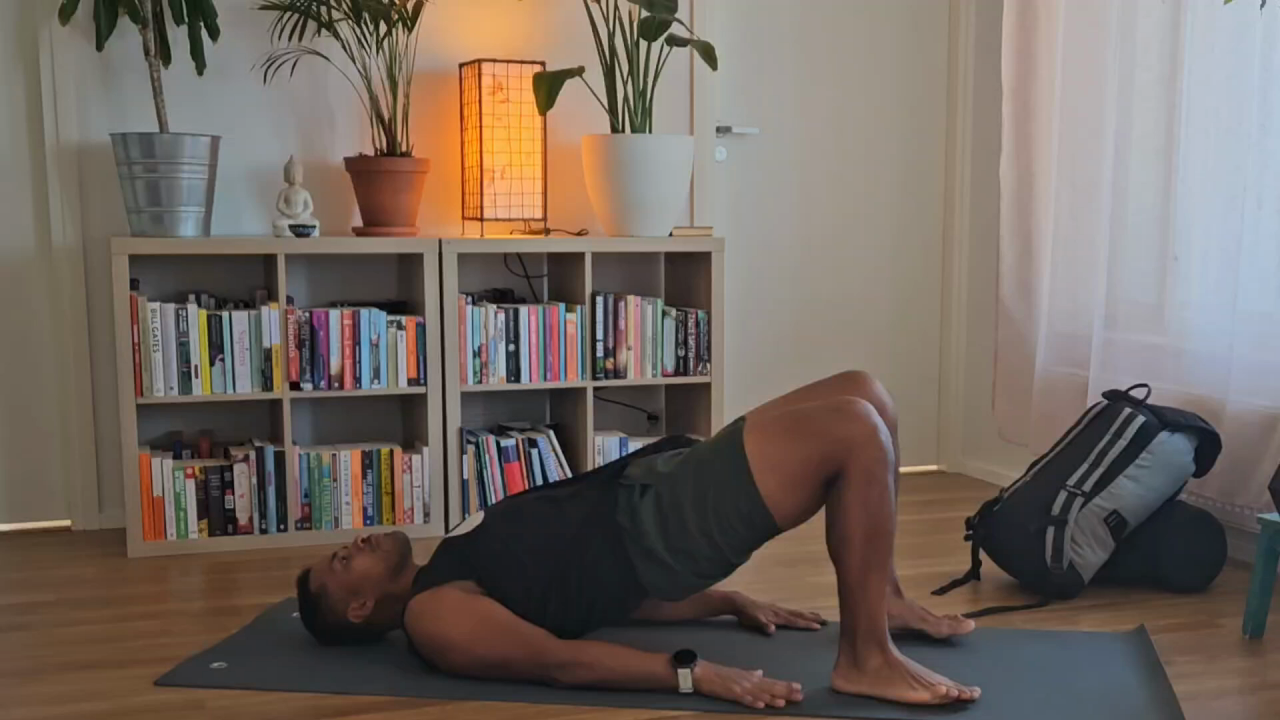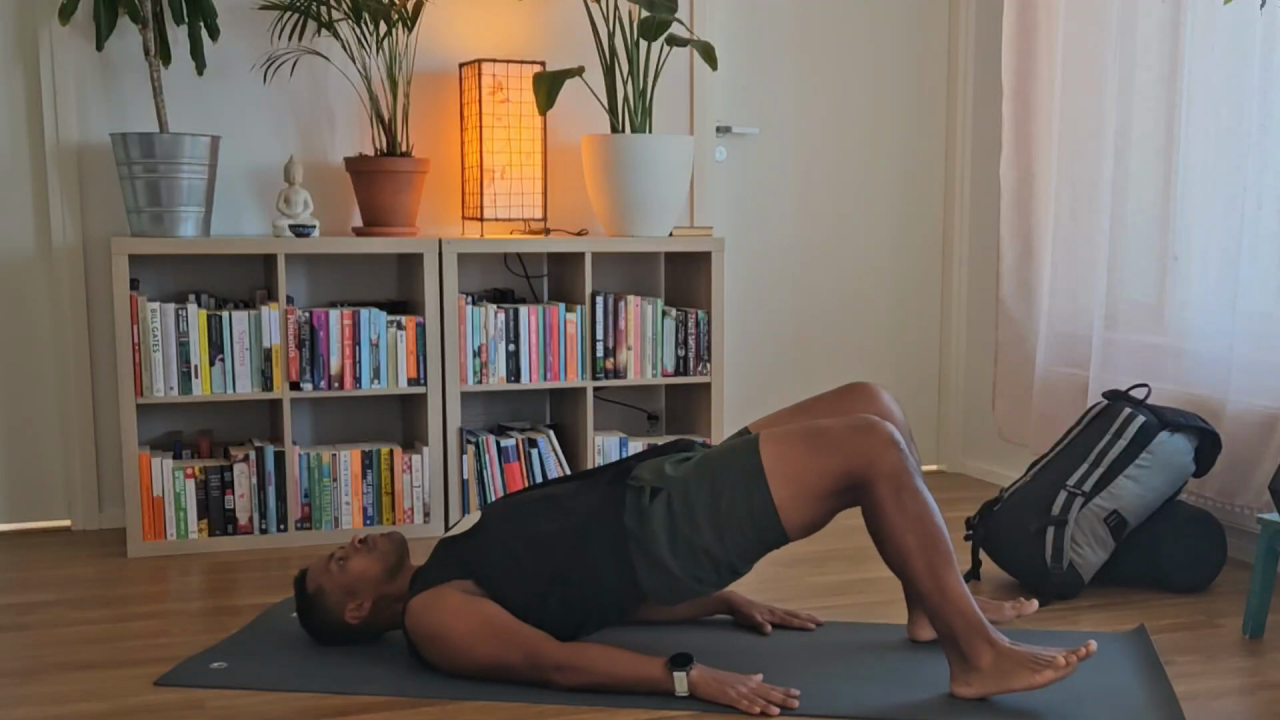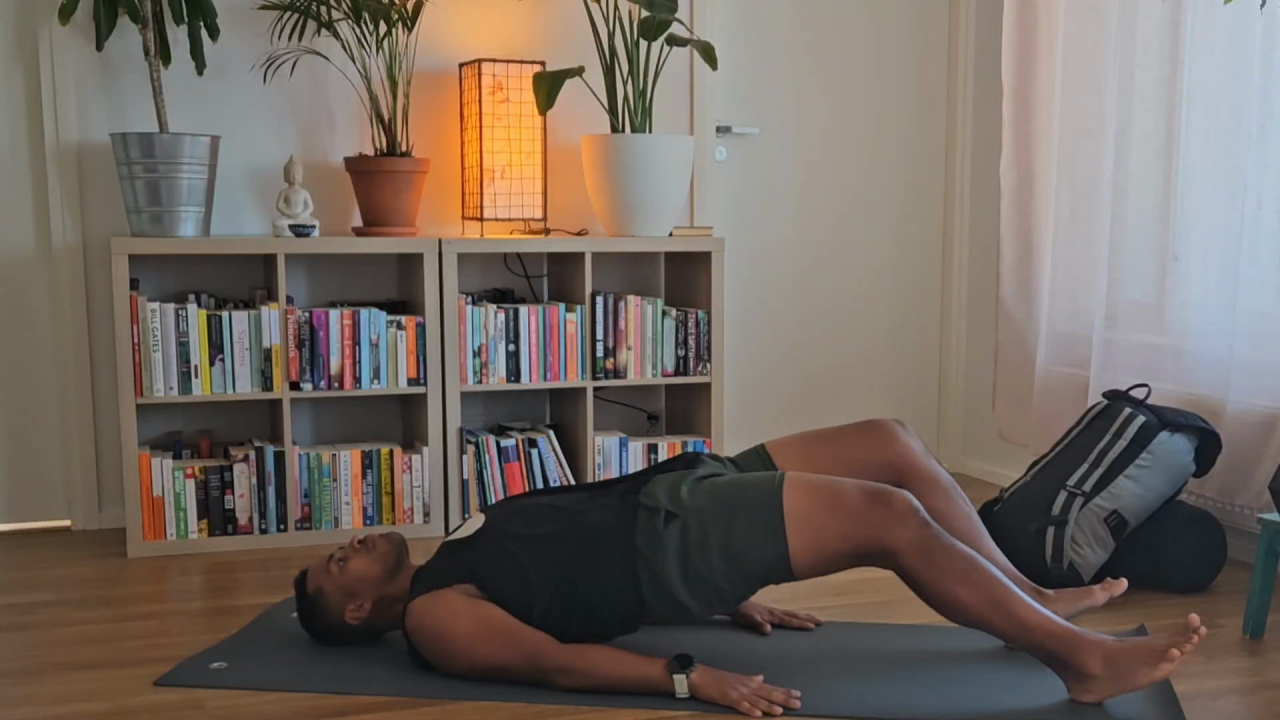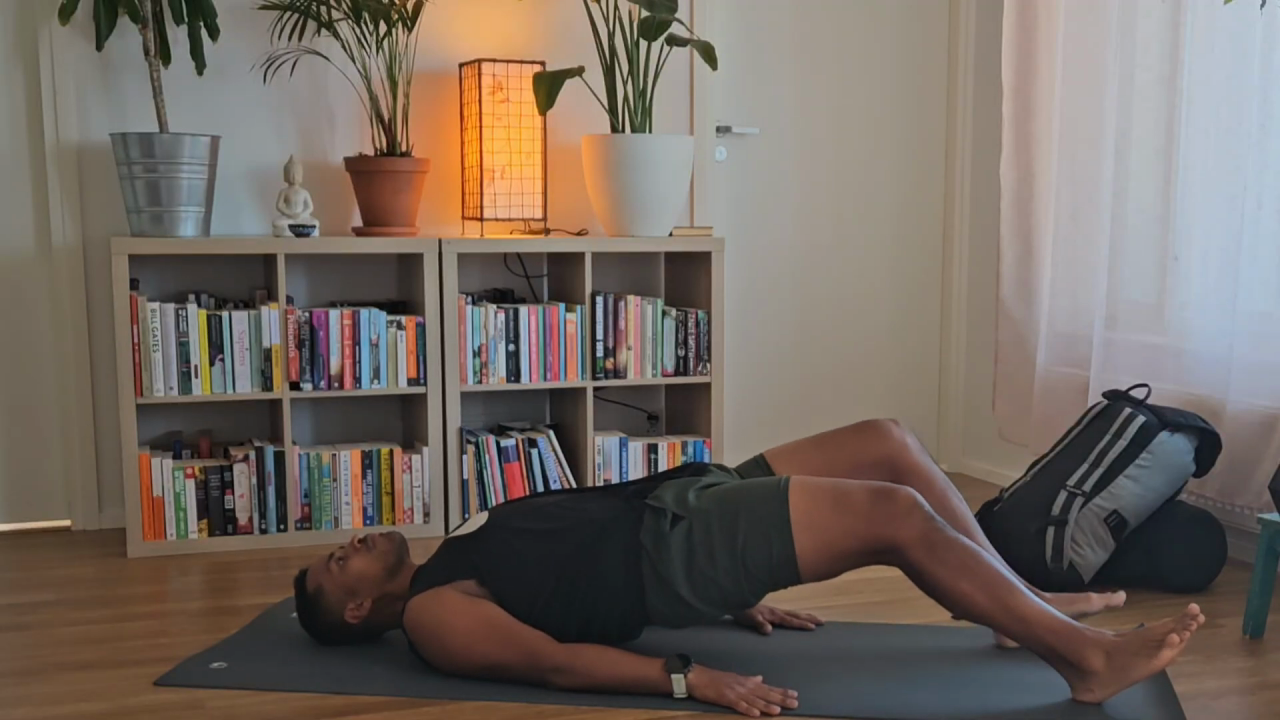
dt=1s
person 1, frame 1
left shoulder: (452, 572)
right shoulder: (433, 617)
right elbow: (558, 660)
left wrist: (729, 602)
right wrist: (698, 673)
right hip: (656, 527)
left knee: (861, 394)
right knee: (855, 429)
left ankle: (878, 598)
right ankle: (866, 657)
person 1, frame 2
left shoulder: (452, 571)
right shoulder: (433, 618)
left wrist: (727, 601)
left hip: (657, 497)
right hip: (664, 524)
left knee: (870, 404)
right knee: (872, 448)
left ankle: (933, 604)
person 1, frame 3
left shoulder: (458, 568)
right shoulder: (434, 619)
left wrist: (729, 595)
left hip: (673, 499)
right hip: (672, 541)
left knee: (890, 443)
right knee: (894, 517)
left ankle: (1033, 602)
person 1, frame 4
left shoulder: (458, 565)
right shoulder: (432, 616)
left wrist: (735, 597)
left hip: (674, 508)
right hip: (674, 548)
left knee: (888, 442)
right knee: (898, 516)
left ankle: (1025, 604)
